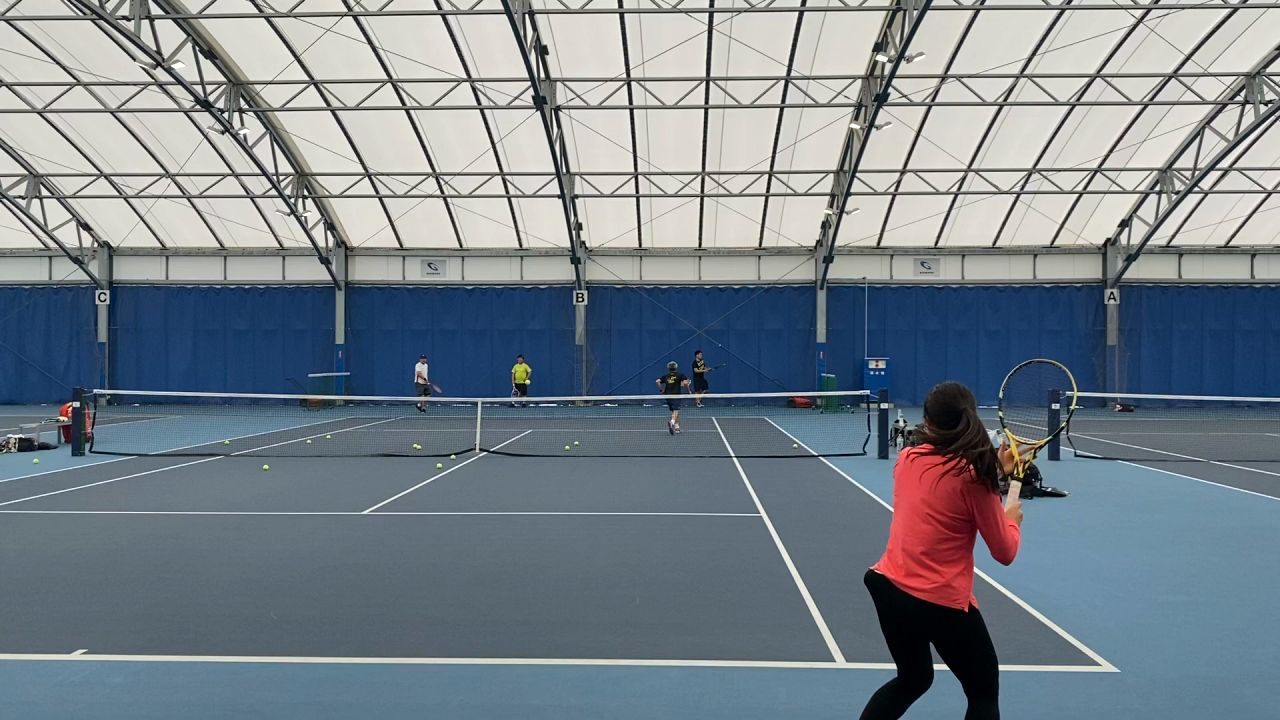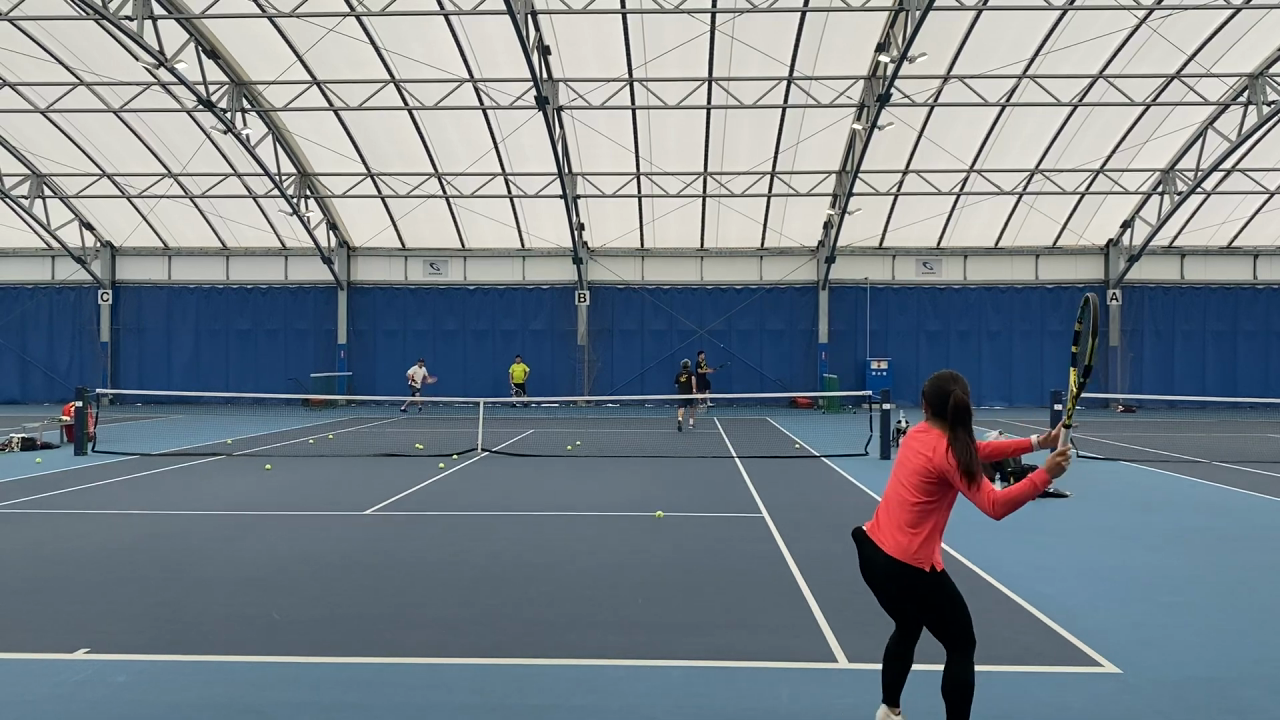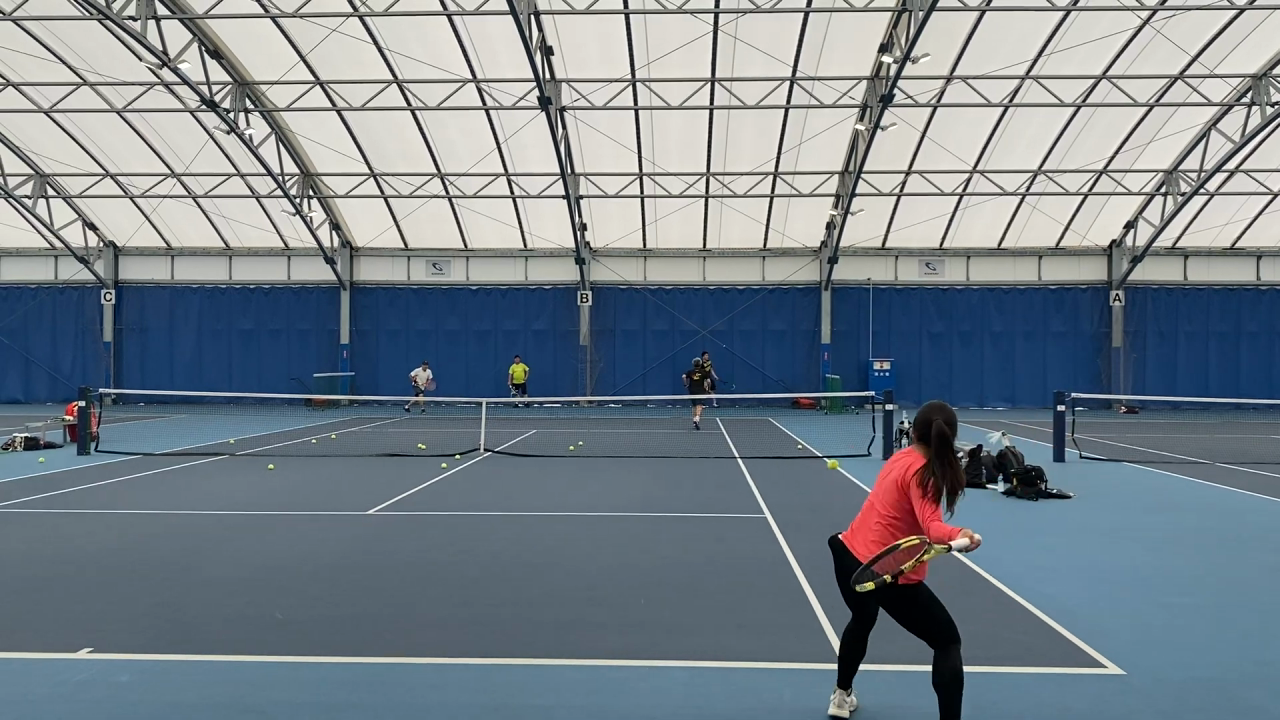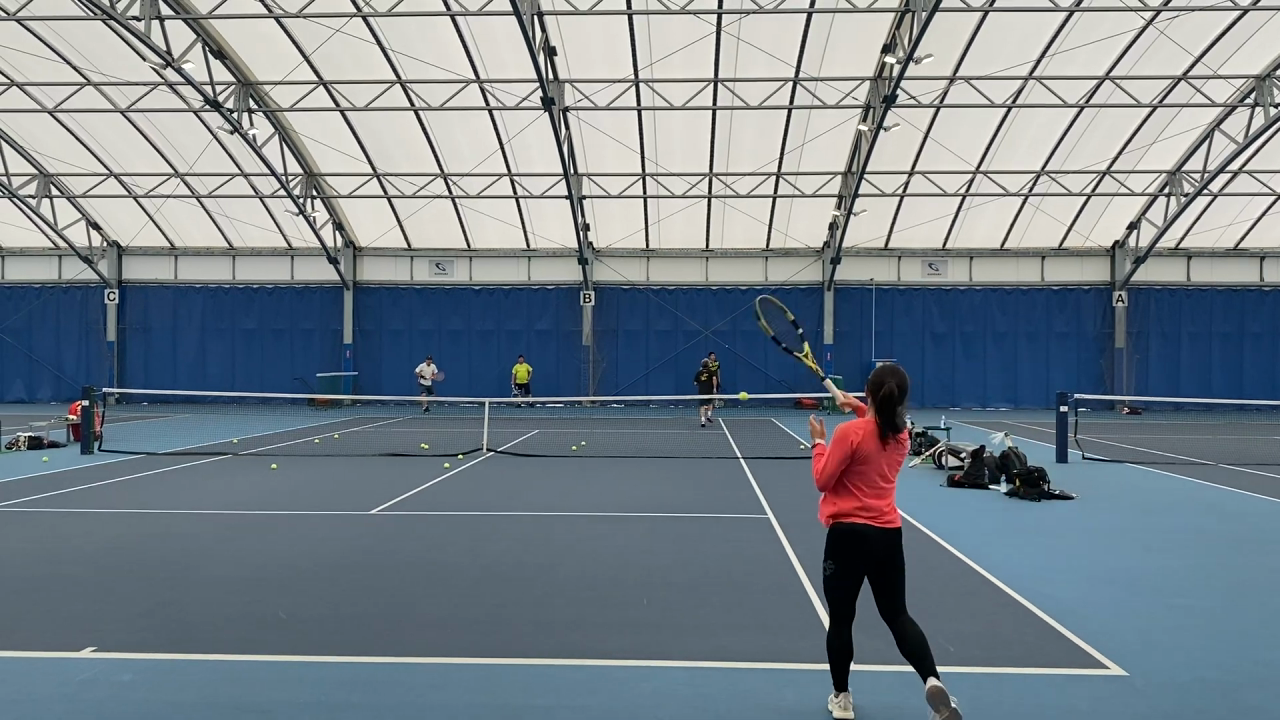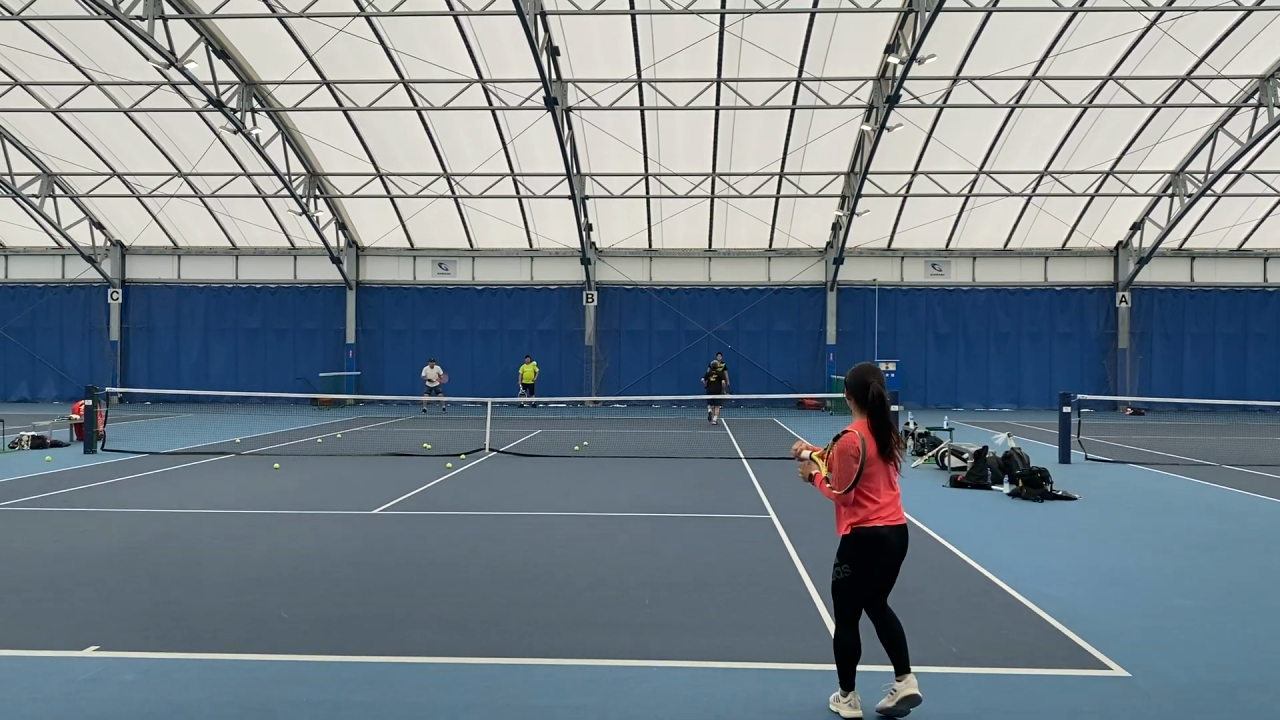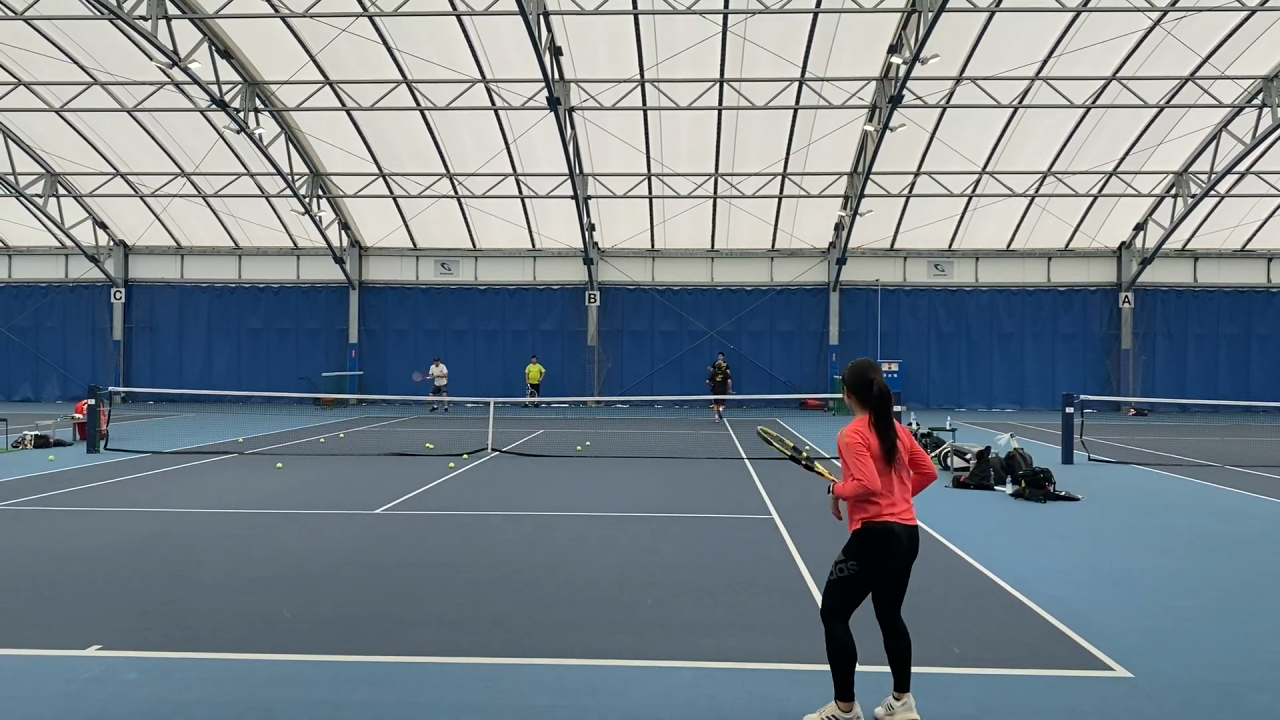
dt=0.3s
person 1, frame 1
left shoulder: (907, 458)
right shoulder: (976, 476)
right elbow: (1004, 553)
left wrist: (992, 465)
right wrist: (1011, 518)
left hip: (889, 591)
right hip: (943, 605)
left knee: (913, 678)
right knee: (983, 692)
person 1, frame 2
left shoulder: (917, 433)
right shoulder: (948, 451)
left elbow: (972, 451)
right elbow: (994, 505)
left wrist: (1035, 443)
right wrist: (1045, 474)
left hip: (874, 552)
right hip: (912, 566)
left knee: (906, 629)
right knee: (961, 648)
person 1, frame 3
left shoulder: (902, 458)
right shoulder: (925, 474)
right elbow: (932, 529)
right wrist: (962, 536)
left hip: (849, 557)
right hip: (893, 576)
left knee: (860, 624)
right knee: (947, 642)
person 1, frame 4
left shoulder: (849, 431)
right shoulder: (899, 434)
left elbow: (822, 481)
left wrist: (819, 441)
right wrist: (857, 406)
left hip: (847, 535)
right hip: (888, 536)
left knee: (840, 618)
right knee: (897, 616)
right ankle: (933, 683)
person 1, frame 5
left shoulder: (850, 438)
right shoulder: (888, 432)
left elbow: (839, 492)
left wrist: (812, 474)
right wrist: (815, 456)
left hip: (864, 539)
right hip: (895, 533)
left knee: (847, 617)
right knee: (878, 607)
right ankle: (905, 681)
person 1, frame 6
left shoulder: (852, 435)
right shoulder: (897, 429)
left elbow: (869, 486)
right elbow: (929, 473)
left wrist: (837, 490)
left hip: (874, 536)
right hip: (907, 533)
left knee: (833, 613)
right knee: (889, 614)
